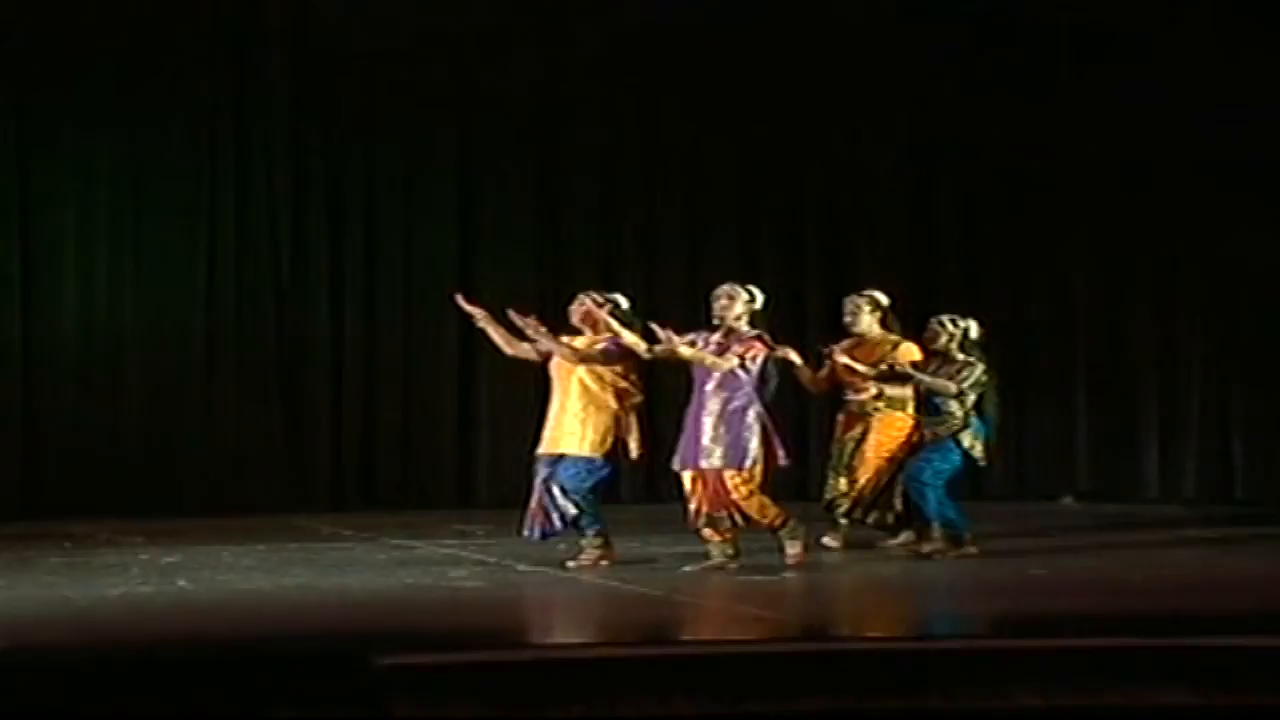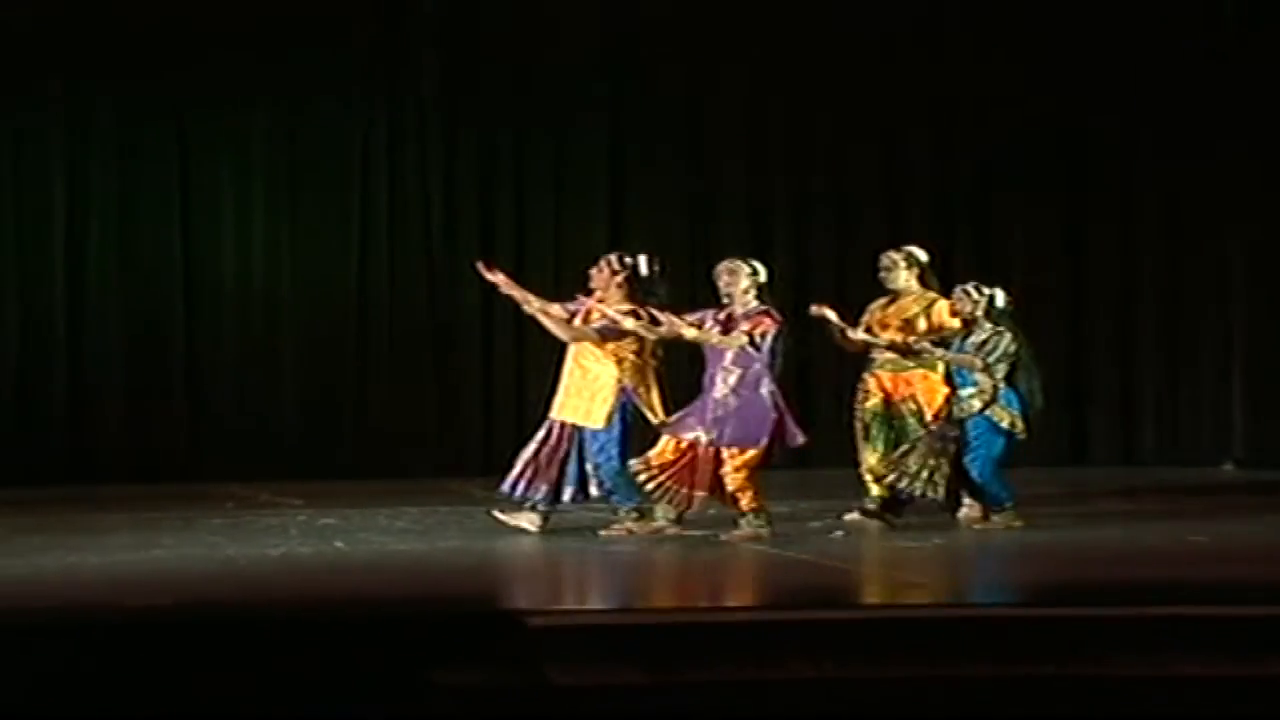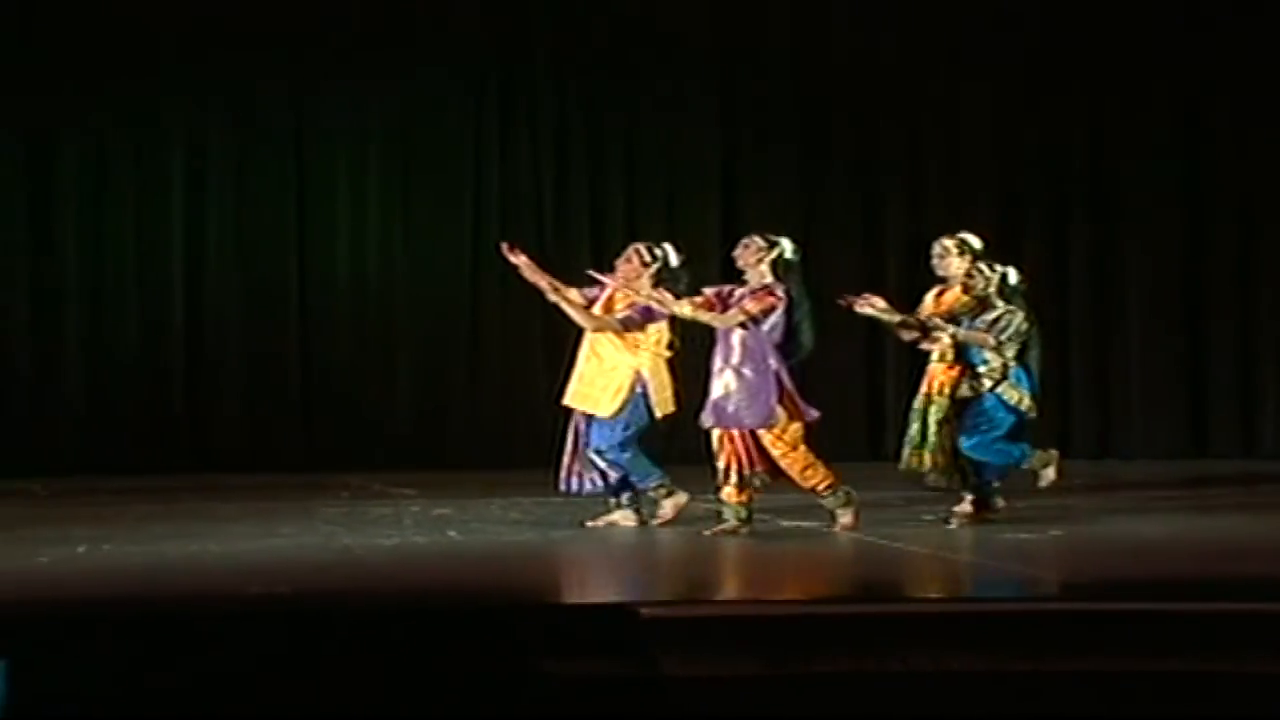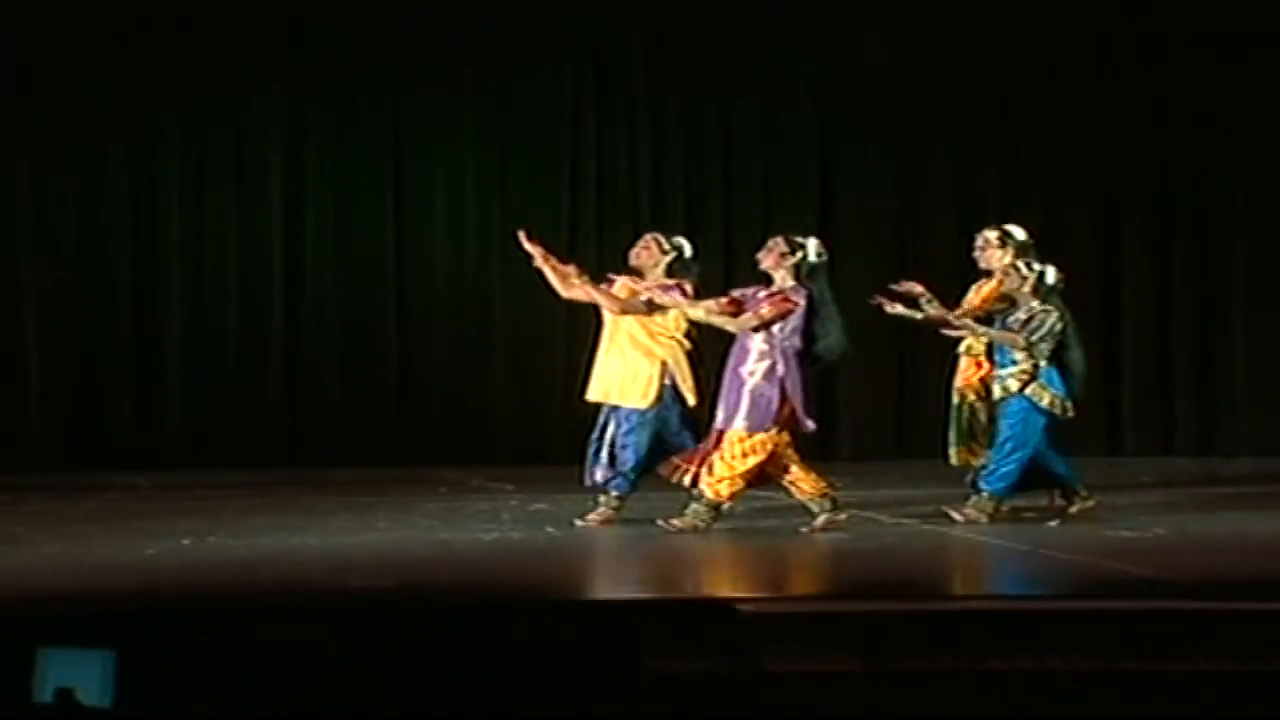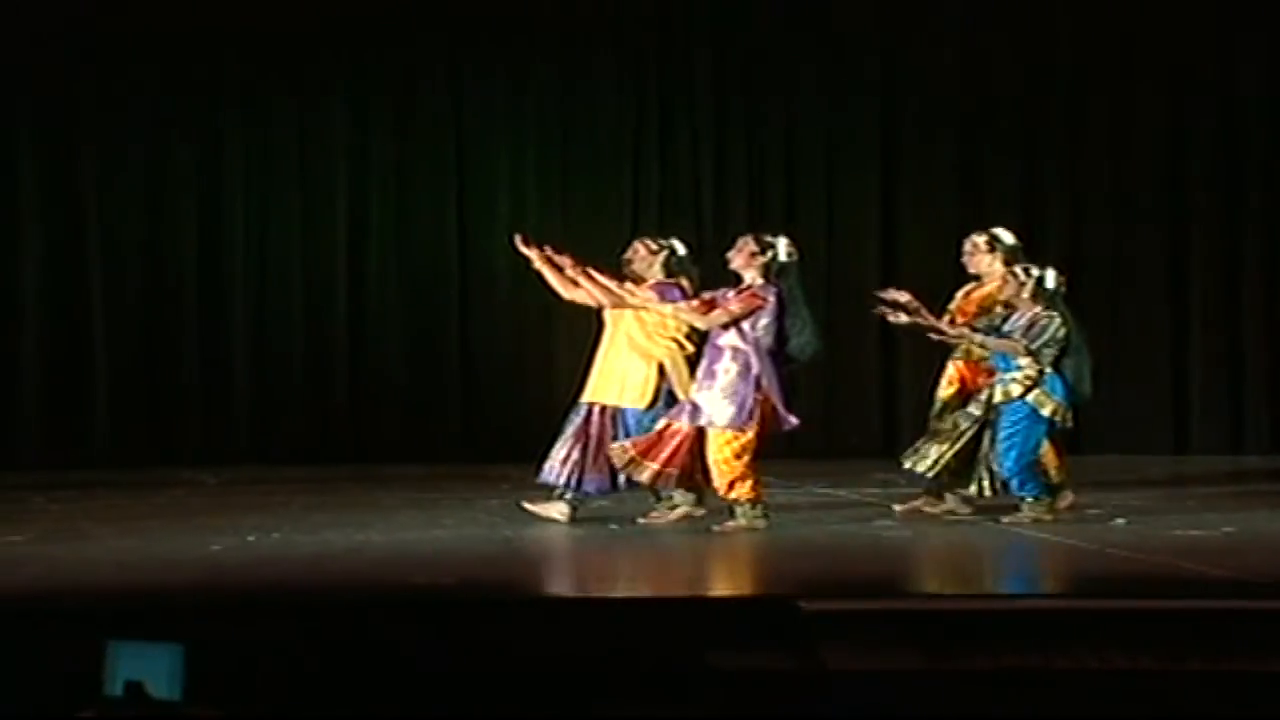
dt=0.7s
person 1, frame 1
left shoulder: (756, 341)
right shoulder: (702, 340)
left elbow: (724, 364)
right elbow: (655, 351)
left wrist: (684, 350)
right wrist: (636, 344)
left hip: (739, 425)
right hip: (705, 426)
left knee: (740, 491)
right knee: (700, 491)
left ankle: (790, 533)
right ankle: (725, 549)
person 1, frame 2
left shoulder: (764, 316)
right shoulder: (711, 317)
left elbow: (732, 342)
right elbow: (662, 332)
left wrist: (690, 332)
left hip: (749, 401)
right hip: (716, 400)
left knee: (734, 466)
right knee: (673, 448)
left ankle: (756, 522)
right ankle: (669, 516)
person 1, frame 3
left shoulder: (774, 293)
right shoulder: (731, 293)
left elbow: (725, 320)
right elbow: (688, 305)
left wrist: (679, 308)
right wrist: (644, 296)
left hip: (761, 382)
right hip: (730, 383)
left knee: (784, 448)
right knee: (730, 449)
left ankle: (841, 500)
right ankle: (737, 515)
person 1, frame 4
left shoulder: (794, 296)
right shoulder: (757, 294)
left elbow: (739, 325)
right elbow: (709, 307)
left wrist: (694, 311)
right wrist: (671, 300)
left hip: (767, 384)
right hip: (750, 383)
left knee: (739, 449)
right knee: (776, 454)
left ankle: (702, 513)
right ankle: (825, 505)
person 1, frame 5
left shoulder: (762, 293)
right shoulder: (729, 295)
left elbow: (706, 321)
right elbow: (690, 307)
left wrist: (660, 306)
right wrist: (644, 299)
left hip: (740, 383)
right hip: (715, 382)
left knee: (727, 450)
right knee: (678, 436)
left ankle: (752, 511)
person 2, frame 1
left shoulder: (616, 347)
right shoulder: (567, 343)
left elbow: (579, 357)
right elbow: (515, 350)
left wrist: (541, 335)
right wrist: (483, 319)
left hip: (594, 431)
right hip: (566, 431)
left knee: (568, 485)
right knee: (551, 483)
left ankle: (596, 541)
right ankle: (595, 542)
person 2, frame 2
left shoulder: (625, 316)
right shoulder: (594, 304)
left elbow: (572, 335)
right elbow: (551, 311)
left wrist: (535, 309)
right wrist: (505, 284)
left hip: (610, 397)
right hip: (585, 396)
left knee: (605, 457)
right knee: (558, 451)
left ankle: (633, 515)
right ankle: (536, 512)
person 2, frame 3
left shoulder: (649, 307)
right shoulder: (612, 292)
left elbow: (595, 324)
right elbow: (570, 294)
left wrist: (555, 296)
right wrist: (527, 266)
left hip: (631, 386)
right hip: (606, 385)
left knee: (608, 444)
right knee: (603, 444)
left ankle: (668, 493)
right ankle: (625, 507)
person 2, frame 4
left shoulder: (670, 291)
right shoulder: (622, 285)
left elbow: (620, 307)
right elbow: (569, 292)
left wrist: (583, 280)
right wrist: (540, 258)
left hip: (652, 378)
right hip: (623, 377)
left knee: (630, 440)
right knee: (673, 442)
left ankle: (611, 504)
person 2, frame 5
left shoulder: (669, 290)
right shoulder: (627, 292)
left elbow: (611, 301)
right elbow: (571, 293)
left wrist: (577, 271)
right wrist: (539, 261)
left hip: (650, 381)
right hip: (615, 380)
right knee: (587, 434)
left ankle: (674, 503)
right ankle: (564, 502)
person 3, frame 1
left shoulder: (901, 348)
right shoulder: (844, 348)
left elbow: (912, 389)
right elbow: (818, 385)
left wrist: (877, 391)
right wrist: (797, 363)
left hip: (886, 421)
right hip: (852, 420)
left knee: (866, 473)
left ankle: (842, 530)
right ankle: (907, 527)
person 3, frame 2
left shoulder: (936, 305)
right shoulder: (879, 307)
right elbow: (854, 344)
left wrist: (904, 351)
right wrist: (834, 321)
left hip: (917, 383)
right hip: (878, 382)
left knee: (913, 443)
right knee: (873, 442)
left ankle: (892, 506)
right ankle: (876, 501)
person 3, frame 3
right shoulder: (935, 294)
right elbow: (910, 332)
left wrist: (941, 341)
right wrist: (883, 309)
right hip: (940, 371)
left knee: (953, 431)
right knee: (935, 429)
person 3, frame 4
right shoulder: (981, 286)
right elbow: (952, 323)
right wrist: (924, 297)
left hip: (996, 365)
right hip: (973, 365)
left knee: (990, 429)
right knee: (970, 428)
person 3, frame 5
right shoulder: (967, 292)
right wrist: (911, 306)
left hip: (994, 369)
right hip: (961, 369)
right knee: (948, 427)
left ankle: (1061, 489)
person 4, frame 1
left shoulder: (973, 368)
right shoulder: (933, 364)
left elbow: (952, 388)
left wrist: (916, 376)
left hip: (957, 435)
right hip: (937, 435)
left knee: (916, 475)
right knee: (934, 486)
right ankle: (960, 539)
person 4, frame 2
left shoulder: (1001, 337)
right shoulder: (964, 336)
left elbow: (977, 362)
left wrist: (937, 353)
left hip: (992, 410)
right hip: (968, 407)
left knee: (981, 463)
left ankle: (1006, 513)
person 4, frame 3
left shoulder: (1013, 316)
right shoulder: (972, 315)
left elbow: (993, 341)
right elbow: (926, 333)
left wrist: (951, 331)
right wrist: (885, 312)
left hip: (1003, 391)
right hip: (979, 390)
left knee: (972, 442)
right knee: (963, 442)
left ankle: (1038, 460)
right ankle: (980, 499)
person 4, frame 4
left shoulder: (1048, 315)
right shoulder: (1007, 313)
left elbow: (1021, 341)
right elbow: (962, 323)
left wrist: (978, 330)
left hip: (1031, 393)
right hip: (1011, 391)
left knee: (1010, 448)
right knee: (1035, 449)
left ankle: (983, 504)
right ankle: (1078, 494)
person 4, frame 5
left shoulder: (1051, 322)
right shoulder: (1008, 319)
left elbow: (1019, 348)
right elbow: (964, 330)
left wrist: (973, 337)
right wrist: (924, 321)
left hip: (1030, 399)
right hip: (1004, 395)
left knee: (1013, 457)
left ankle: (1039, 504)
